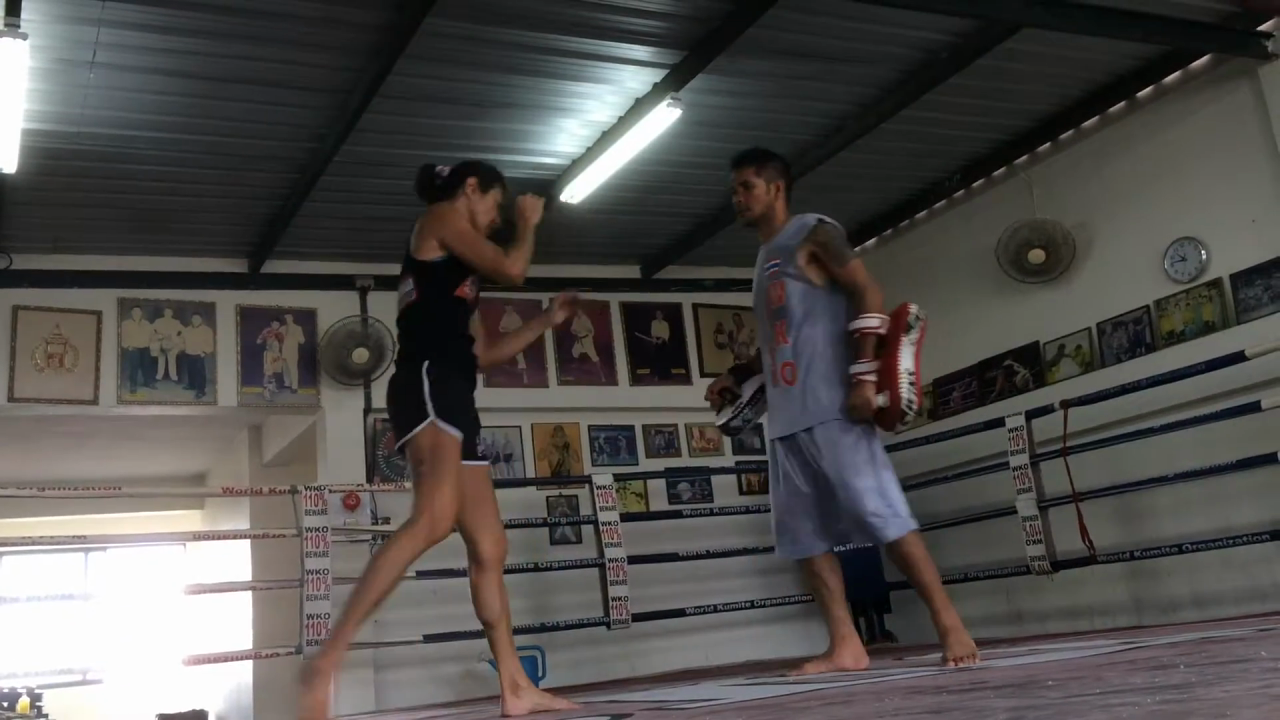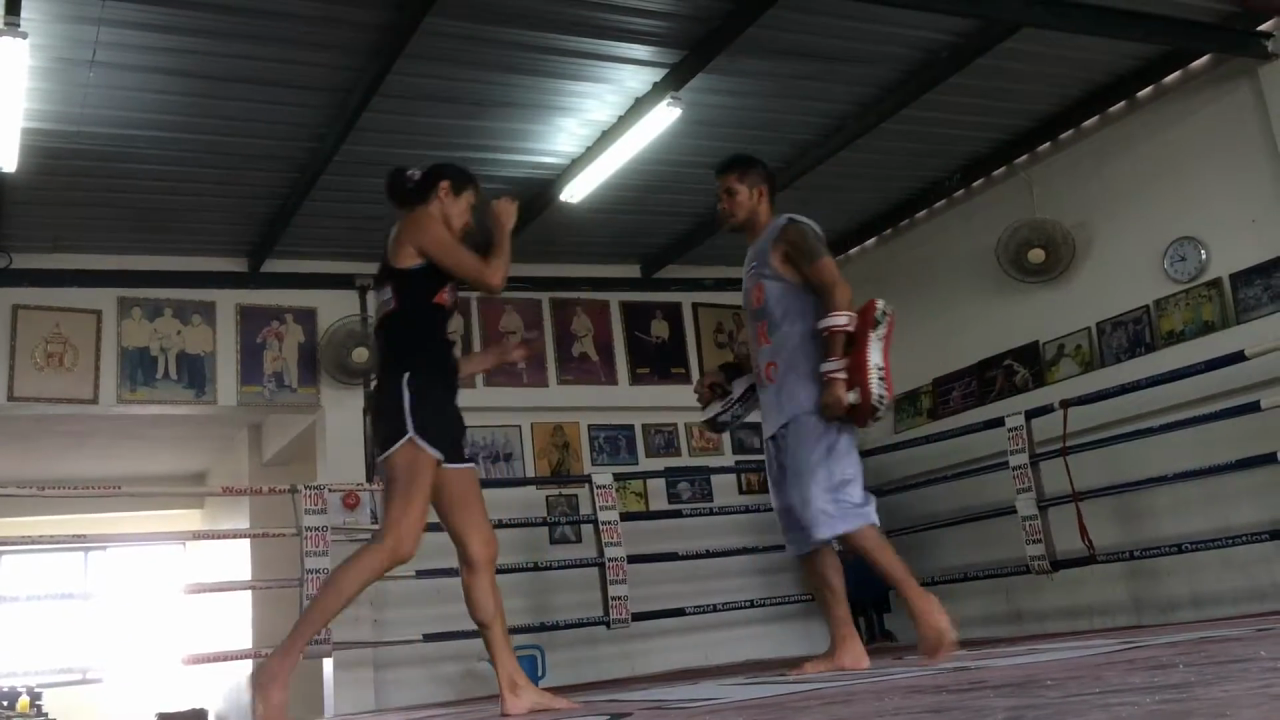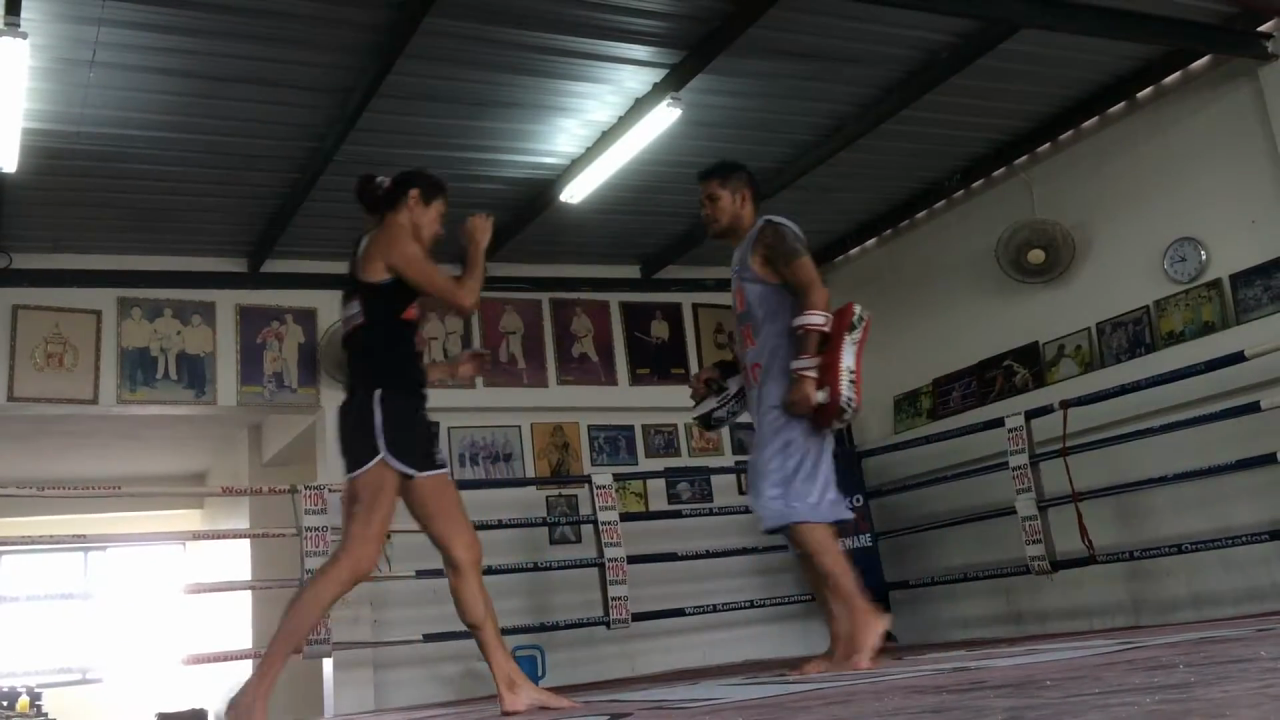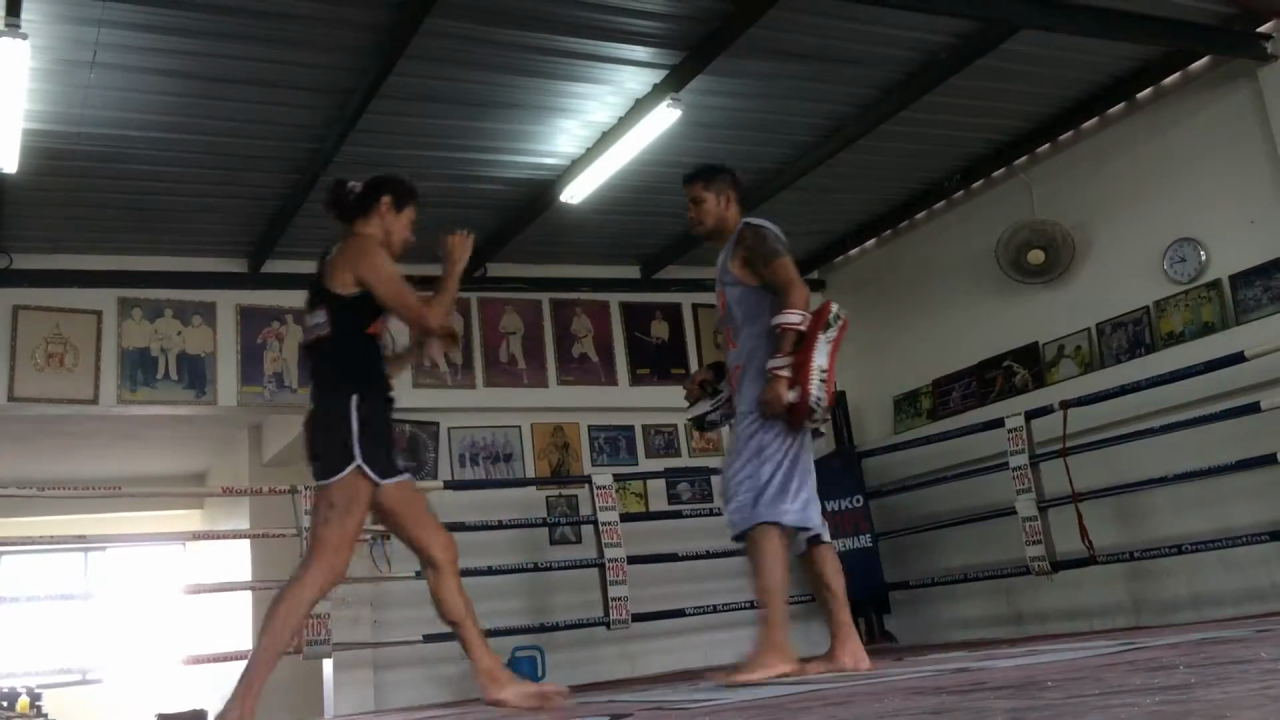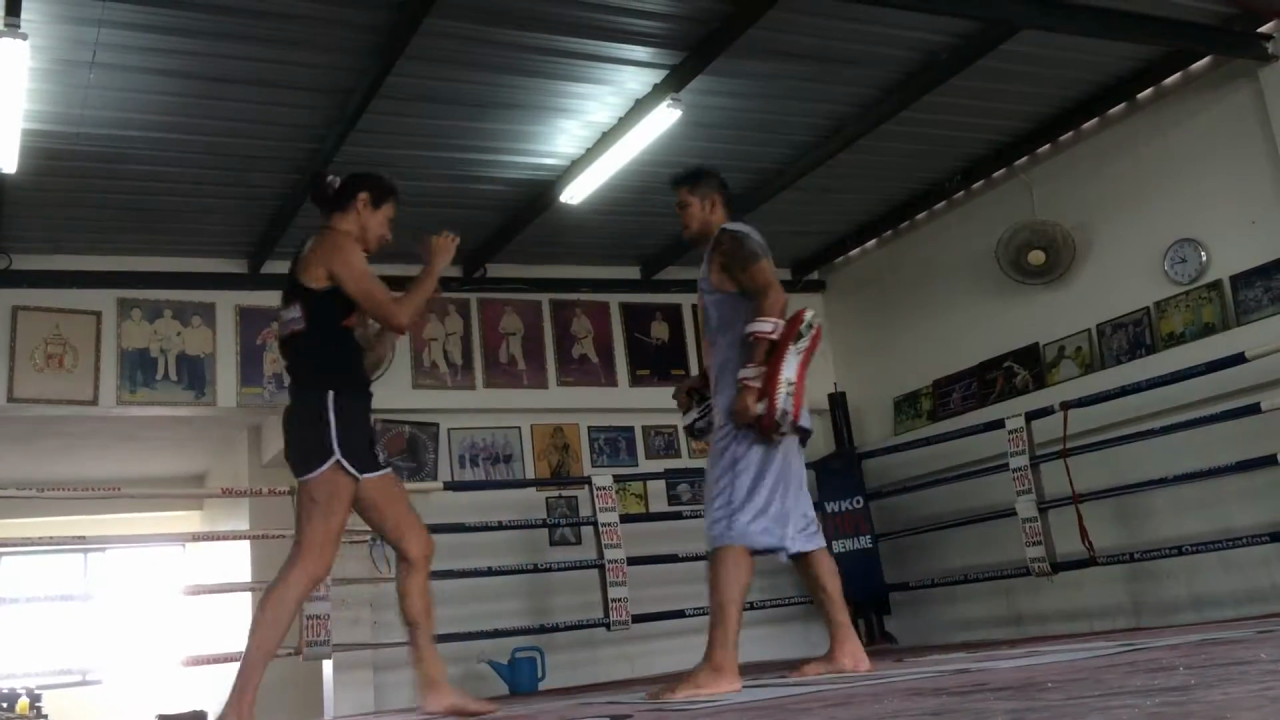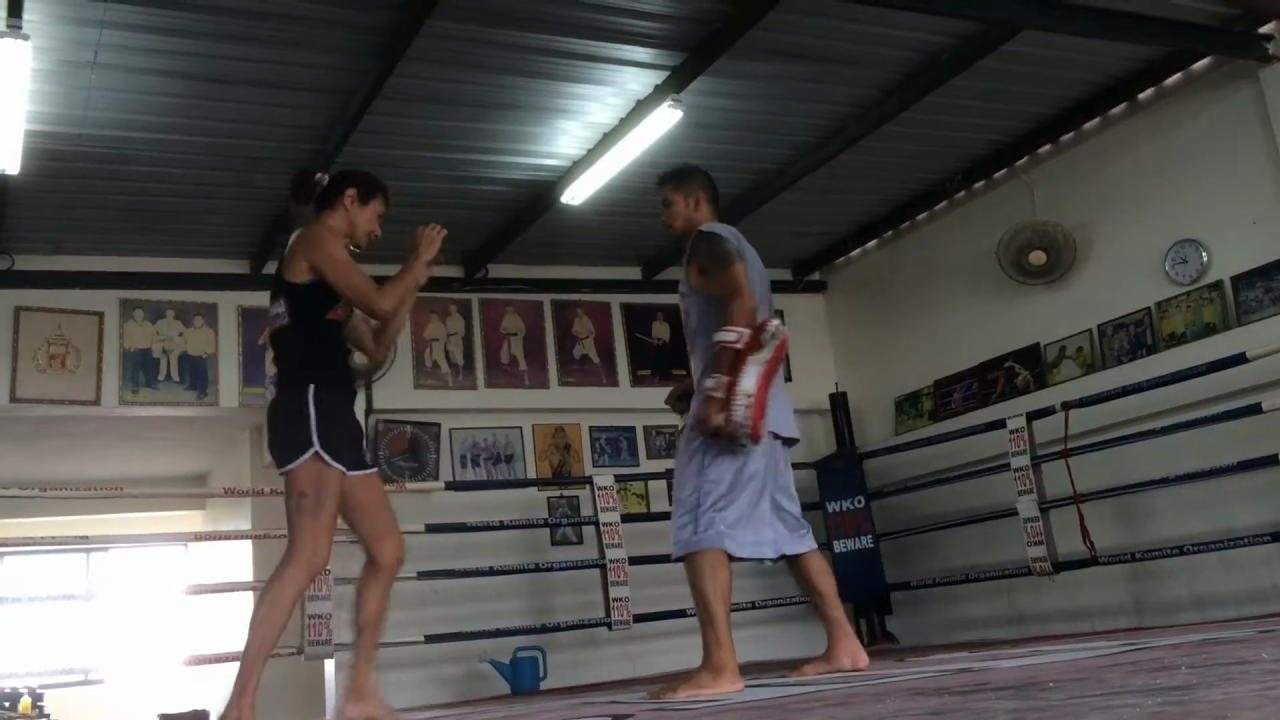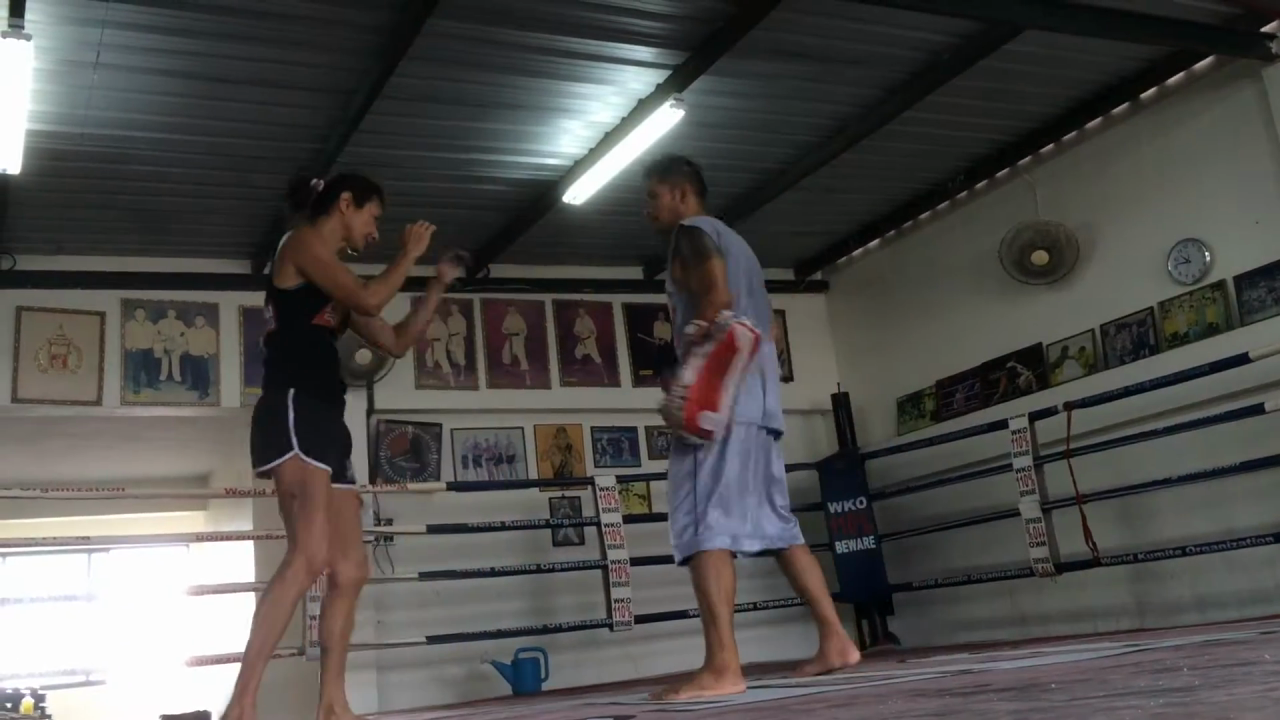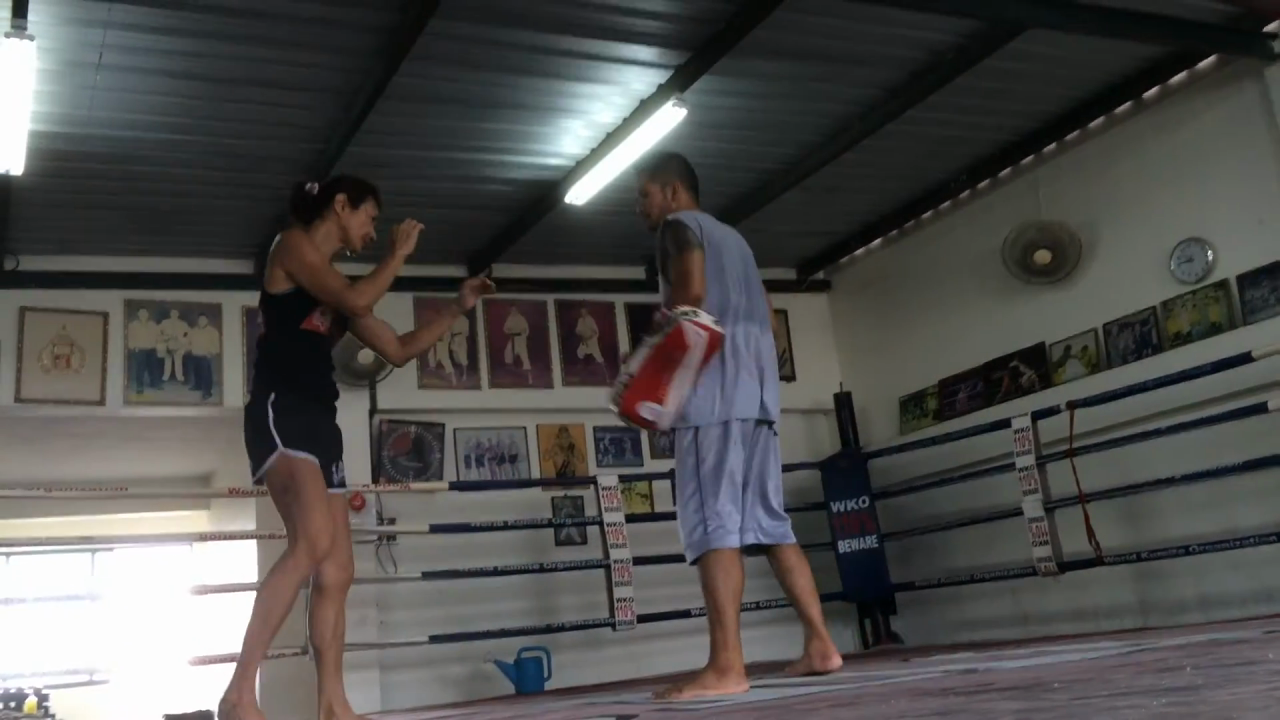
dt=0.1s
person 1, frame 1
left shoulder: (450, 266)
right shoulder: (439, 220)
left elbow: (483, 352)
right elbow: (511, 269)
left wrist: (543, 322)
right wrist: (527, 223)
left hip: (454, 401)
right hip: (429, 386)
left knee: (490, 548)
right knee: (436, 518)
right ankle: (328, 659)
person 1, frame 2
left shoulder: (411, 267)
right shoulder: (420, 225)
right elbow: (490, 277)
left wrist: (495, 356)
right wrist: (502, 226)
left hip: (434, 406)
right hip: (410, 399)
left knee: (480, 550)
right knee: (399, 540)
right ankle: (278, 669)
person 1, frame 3
left shoulder: (384, 274)
right shoulder: (388, 239)
right elbow: (462, 298)
left wrist: (454, 367)
right wrist: (477, 244)
left hip: (402, 418)
right hip: (381, 412)
left knee: (464, 552)
right knee: (359, 557)
person 1, frame 4
left shoulder: (341, 269)
right shoulder: (361, 250)
right elbow: (432, 321)
left wrist: (411, 357)
right wrist: (454, 266)
left hip: (363, 427)
right hip: (349, 422)
left knee: (439, 552)
right knee: (325, 563)
person 1, frame 5
left shoulder: (322, 265)
right shoulder: (332, 244)
right elbow: (398, 316)
left wrist: (383, 337)
right wrist: (435, 266)
left hip: (343, 421)
right hip: (327, 416)
left knee: (415, 546)
right knee: (312, 561)
person 1, frame 6
left shoulder: (332, 282)
right shoulder: (314, 241)
left elbow: (375, 344)
right elbow: (380, 304)
left wrist: (411, 279)
right wrist: (419, 258)
left hip: (334, 417)
right hip: (308, 410)
left knee: (387, 549)
right knee: (309, 555)
person 1, frame 7
left shoulder: (332, 283)
right shoulder: (300, 243)
left elbow: (396, 342)
right elbow: (369, 300)
left wrist: (439, 284)
right wrist: (407, 256)
left hip: (322, 420)
right hip: (294, 413)
left knee: (349, 570)
right knee: (312, 554)
person 1, frame 8
left shoulder: (334, 281)
right shoulder: (291, 244)
left elbow: (399, 347)
right elbow: (354, 302)
left wrist: (459, 305)
right wrist: (397, 256)
left hip: (315, 423)
right hip: (281, 411)
left knee: (332, 573)
right knee: (315, 546)
person 2, frame 1
left shoulder: (813, 233)
right shoulder: (766, 257)
left elbow: (869, 295)
left wrist: (864, 376)
right wrist: (738, 375)
left hip: (832, 408)
right hip: (788, 417)
left knee: (879, 512)
right knee: (803, 536)
left ankle: (950, 625)
right ankle: (845, 646)
person 2, frame 2
left shoulder: (790, 232)
right shoulder: (755, 257)
left elbow: (838, 295)
left wrist: (833, 377)
right wrist: (725, 374)
left hip: (813, 401)
right hip: (783, 410)
left knee: (827, 511)
right knee: (803, 528)
left ankle: (920, 602)
right ankle: (845, 644)
person 2, frame 3
left shoulder: (772, 233)
right shoulder: (747, 257)
left elbow: (815, 294)
left wrist: (806, 374)
right wrist: (718, 373)
left hip: (792, 399)
right hip: (771, 404)
left knee: (782, 501)
right knee: (795, 510)
left ankle: (860, 610)
right ankle: (848, 642)
person 2, frame 4
left shoulder: (753, 234)
right shoulder: (737, 254)
left elbow: (795, 293)
left wrist: (776, 375)
right wrist: (715, 373)
left hip: (773, 400)
right hip: (772, 399)
left knee: (757, 509)
right knee: (802, 520)
left ankle: (774, 642)
right ankle: (846, 645)
person 2, frame 5
left shoulder: (731, 240)
right shoulder: (724, 257)
left elbow: (773, 298)
left wrist: (750, 384)
right wrist: (705, 380)
left hip: (753, 411)
right hip: (760, 410)
left knee: (731, 524)
right knee: (795, 527)
left ankle: (721, 663)
right ankle: (845, 646)
person 2, frame 6
left shoulder: (710, 240)
right shoulder: (731, 249)
left elbow: (742, 306)
left wrist: (714, 390)
right wrist: (692, 383)
left hip: (731, 411)
right hip: (763, 412)
left knee: (702, 527)
right knee: (786, 529)
left ankle: (719, 665)
right ankle: (843, 643)
person 2, frame 7
left shoulder: (692, 233)
right shoulder: (732, 241)
left elbow: (716, 299)
right hip: (754, 402)
left knee: (703, 525)
right knee: (773, 522)
left ankle: (722, 666)
right ankle: (835, 640)
person 2, frame 8
left shoulder: (680, 226)
right shoulder: (733, 238)
left elbow: (691, 293)
left hip: (712, 399)
right hip: (757, 397)
left knee: (713, 525)
right knee: (768, 523)
left ankle: (726, 666)
right ankle: (820, 644)
